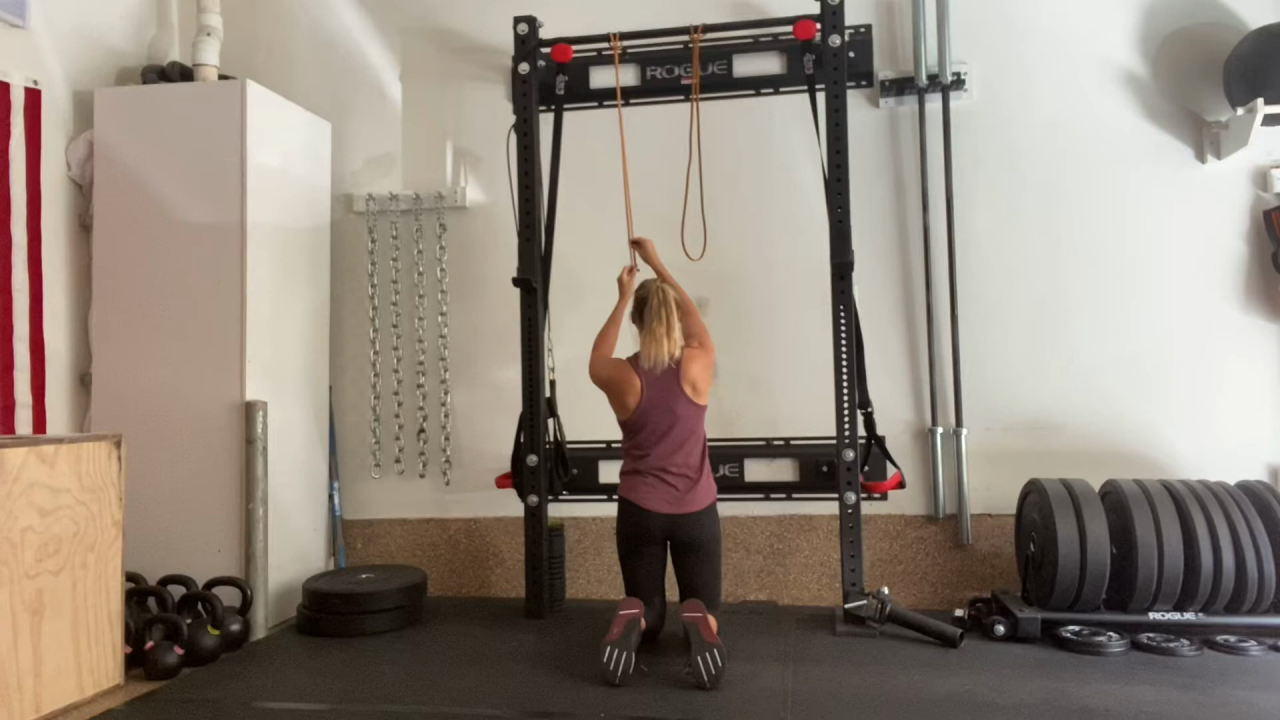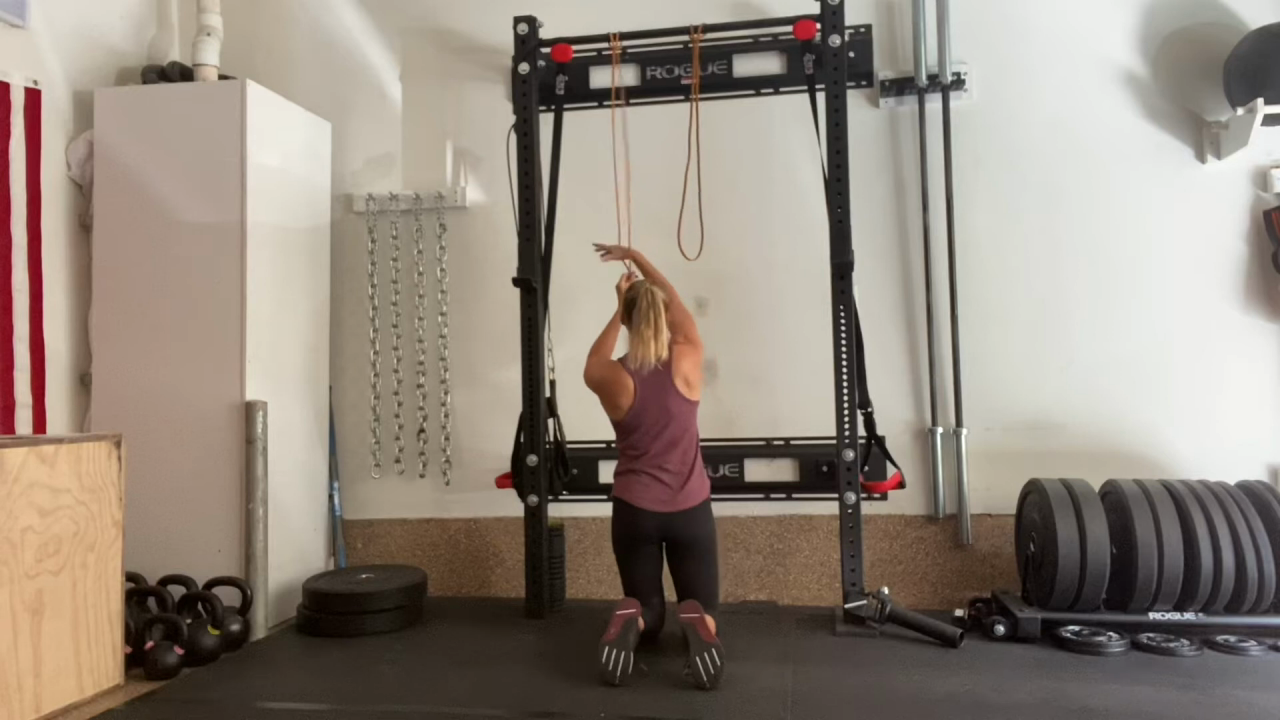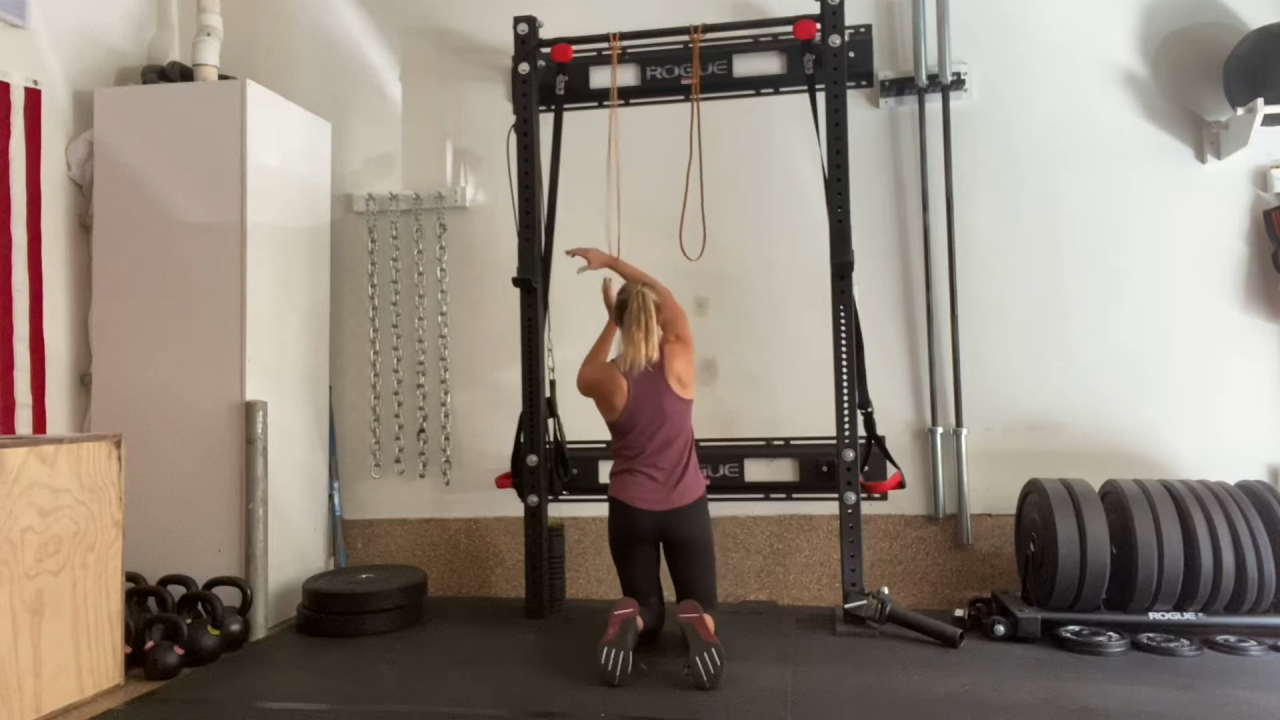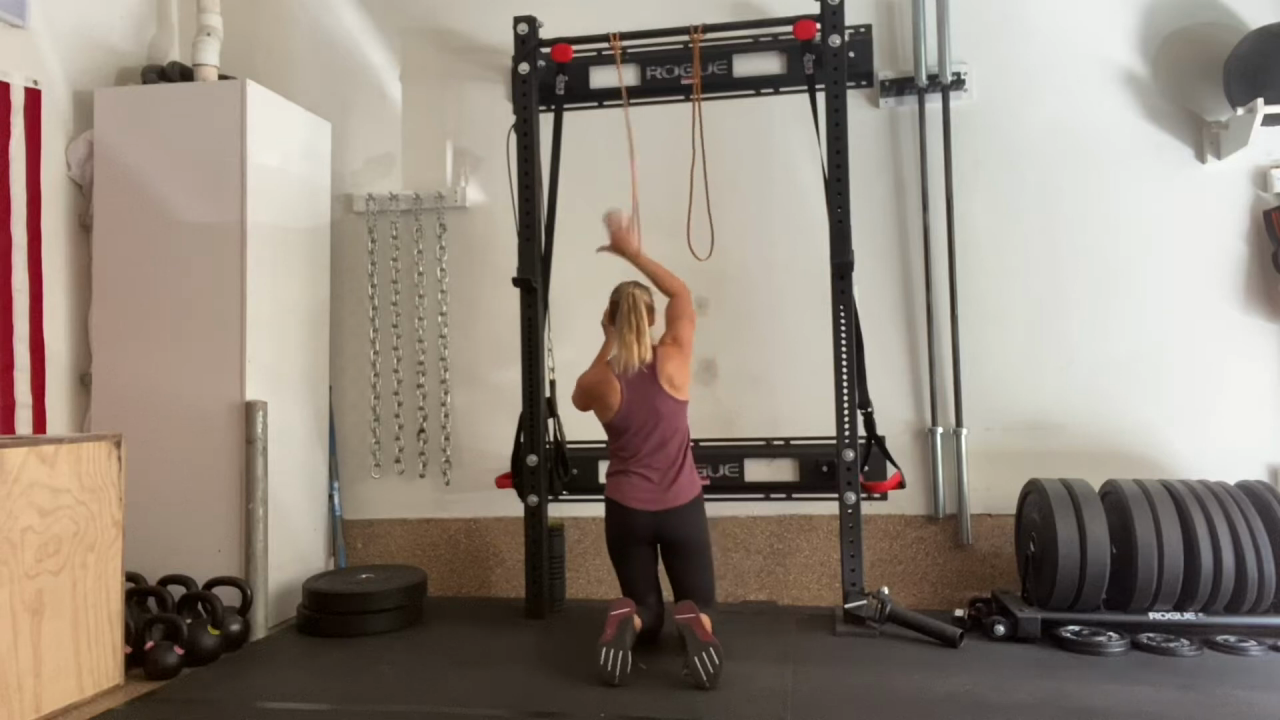
dt=0.2s
person 1, frame 1
left shoulder: (620, 376)
right shoulder: (699, 362)
left elbow: (597, 360)
right elbow: (688, 306)
left wrist: (622, 299)
right wrist: (655, 260)
left hip: (640, 510)
right hip: (696, 510)
left knee: (647, 605)
right knee: (704, 603)
left ankle: (632, 622)
right ankle: (697, 622)
person 1, frame 2
left shoulder: (611, 378)
right shoulder: (687, 358)
right elbow: (672, 296)
left wrist: (621, 306)
right wrist: (634, 256)
left hip: (634, 510)
right hip: (690, 508)
left knee: (647, 607)
right knee: (702, 603)
left ankle: (630, 622)
right ankle: (696, 623)
person 1, frame 3
left shoulder: (605, 379)
right shoulder: (679, 357)
right elbow: (665, 295)
left wrist: (612, 319)
right wrist: (613, 263)
left hip: (630, 510)
right hip: (686, 507)
left knee: (647, 608)
right knee: (702, 603)
left ankle: (629, 620)
right ankle: (695, 622)
person 1, frame 4
left shoulder: (598, 381)
right shoulder: (674, 359)
right elbow: (680, 292)
left wrist: (607, 347)
right wrist: (631, 250)
left hip: (627, 512)
right hip: (682, 507)
left knee: (646, 609)
right knee: (699, 603)
left ankle: (628, 621)
right ankle: (693, 621)
